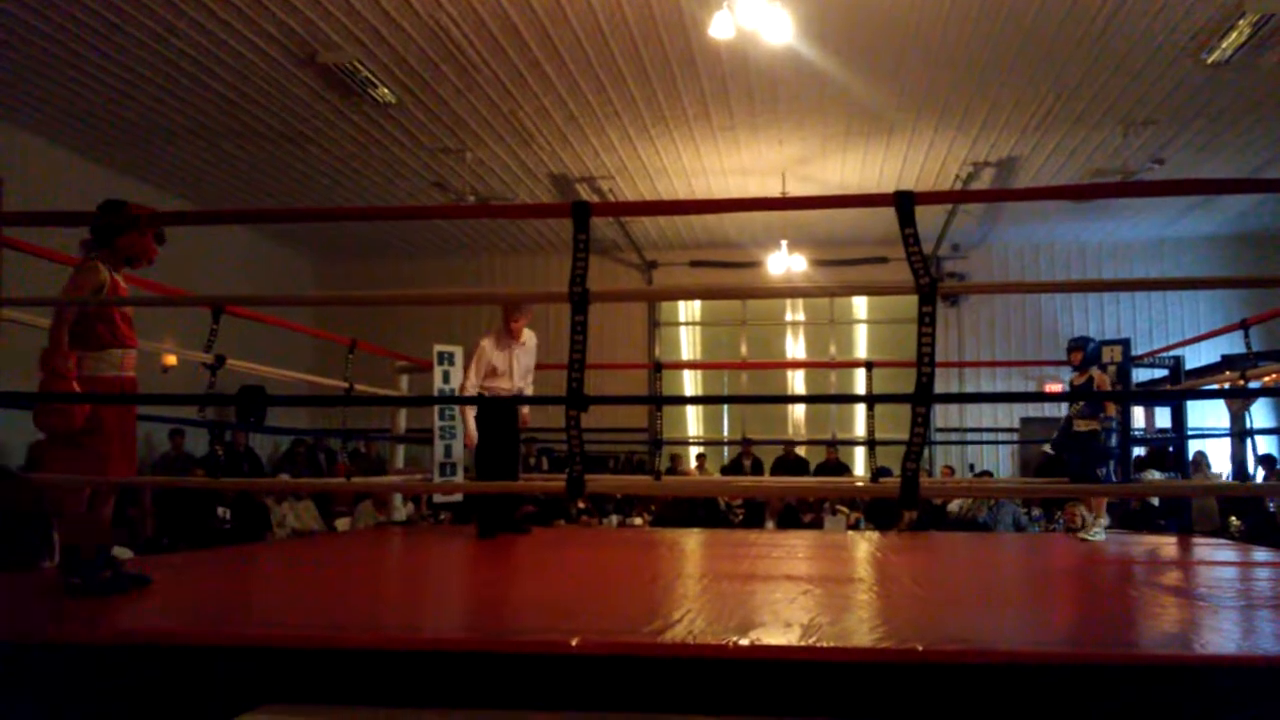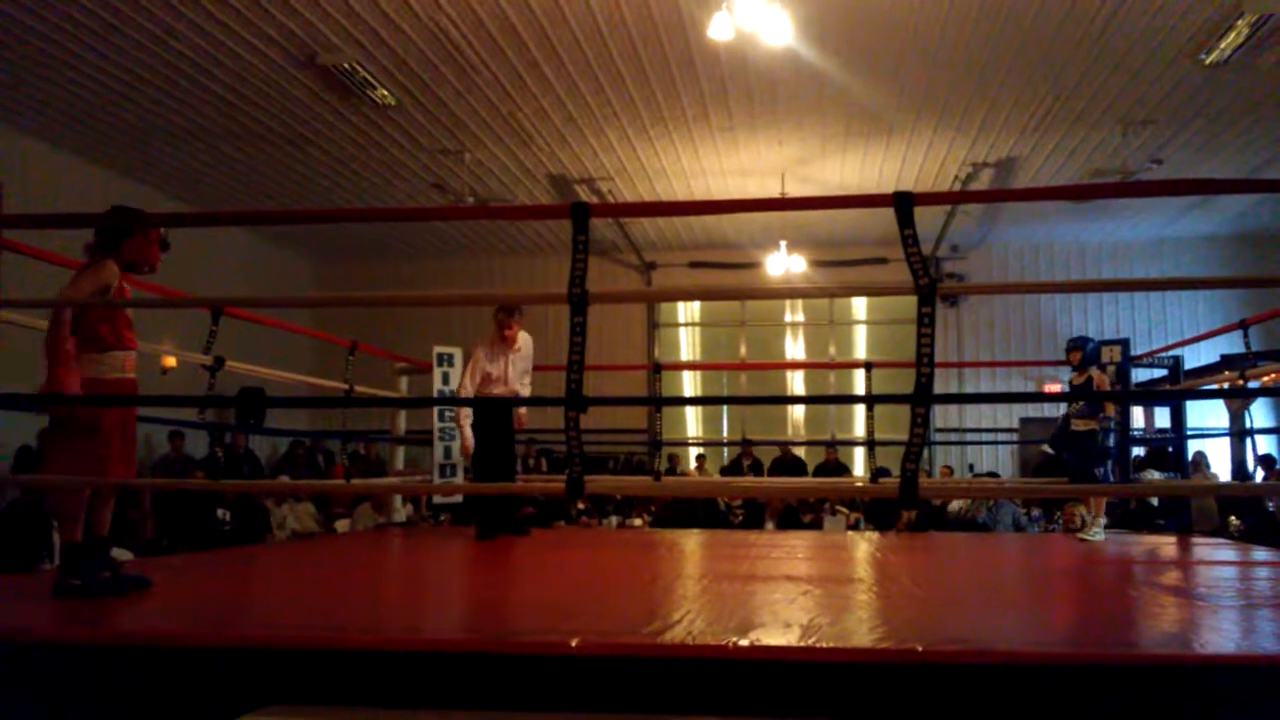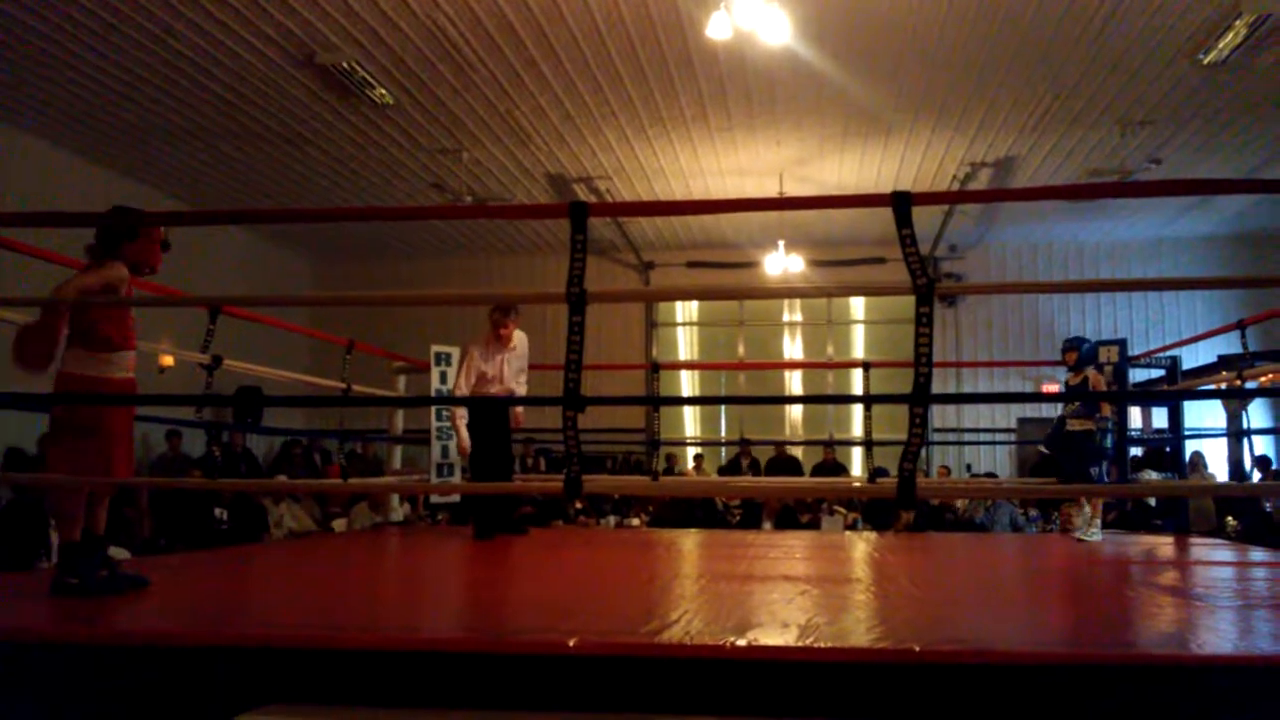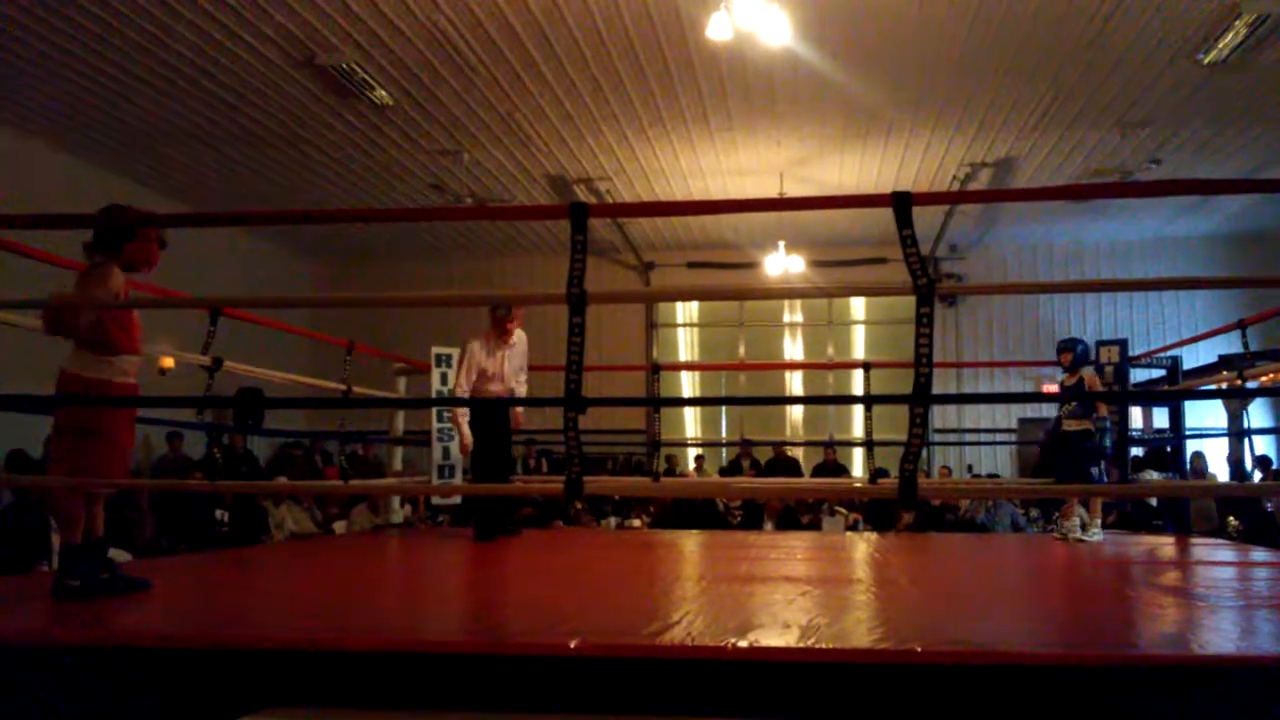
dt=0.2s
person 1, frame 1
left shoulder: (115, 277)
right shoulder: (96, 270)
right elbow: (63, 321)
right wrist: (61, 377)
left hip: (115, 386)
right hip: (90, 386)
left knee: (109, 476)
right knee: (81, 475)
left ankle: (99, 562)
right ankle: (73, 567)
person 1, frame 2
left shoulder: (118, 278)
right shoulder: (104, 270)
left elbow: (104, 330)
right elbow: (64, 304)
right wrist: (63, 364)
left hip: (114, 389)
right hip: (90, 388)
left knee: (108, 476)
right knee: (81, 475)
left ankle: (97, 563)
right ankle: (73, 569)
person 1, frame 3
left shoulder: (118, 277)
right shoulder: (114, 271)
right elbow: (66, 291)
right wrist: (52, 331)
left hip: (110, 387)
right hip: (90, 386)
left knee: (100, 475)
right knee: (80, 474)
left ankle: (94, 562)
right ankle: (70, 567)
person 1, frame 4
left shoulder: (112, 276)
right shoulder: (108, 274)
right elbow: (79, 323)
right wrist: (65, 316)
left hip: (109, 389)
right hip: (92, 387)
left knee: (97, 477)
right knee: (82, 476)
left ankle: (95, 564)
right ankle: (71, 570)
person 2, frame 1
left shoulder: (531, 339)
right shoulder: (488, 344)
right elbow: (470, 385)
left wrist: (525, 406)
right wrist: (470, 426)
left hip: (509, 405)
right hip: (486, 405)
left knee: (511, 462)
right knee: (488, 463)
left ankle: (507, 517)
right ankle: (487, 521)
person 2, frame 2
left shoulder: (527, 343)
right shoulder: (483, 352)
right elbow: (465, 392)
left wrist: (522, 408)
right wrist: (466, 434)
left hip: (504, 408)
right hip: (481, 409)
left knee: (508, 463)
right knee: (484, 466)
left ankle: (506, 518)
right ankle: (486, 523)
person 2, frame 3
left shoulder: (522, 341)
right shoulder: (477, 351)
right elbow: (460, 392)
left wrist: (518, 406)
right wrist: (462, 434)
left hip: (501, 407)
right hip: (477, 409)
left knee: (505, 462)
right knee: (482, 466)
left ankle: (505, 518)
right ankle: (483, 523)
person 2, frame 4
left shoulder: (521, 339)
right shoulder: (477, 347)
right elbow: (461, 390)
left wrist: (518, 405)
right wrist: (464, 432)
left hip: (502, 406)
right hip: (478, 408)
left knee: (504, 464)
right knee: (483, 466)
left ankle: (502, 520)
right ankle: (484, 525)
person 3, frame 1
left shoulder: (1099, 378)
right shoulder: (1073, 380)
left elbow: (1110, 408)
left wrist: (1107, 432)
right wrist: (1061, 435)
left hip: (1095, 433)
right hip: (1077, 434)
left knee: (1098, 478)
right knee: (1079, 477)
left ankle: (1098, 525)
right ankle: (1097, 515)
person 3, frame 2
left shoulder: (1099, 378)
right shoulder: (1073, 380)
left elbow: (1109, 408)
left wrist: (1106, 433)
right wrist: (1061, 433)
left hip: (1093, 433)
right hip: (1074, 434)
left knee: (1097, 478)
right knee: (1078, 477)
left ankle: (1098, 525)
right ankle: (1094, 516)
person 3, frame 3
left shoulder: (1095, 378)
right shoulder: (1068, 381)
left elbow: (1105, 408)
left wrist: (1102, 433)
right wrist: (1057, 434)
left hip: (1089, 433)
right hip: (1069, 434)
left knee: (1093, 478)
right knee: (1068, 476)
left ankle: (1095, 525)
right ankle: (1087, 510)
person 3, frame 4
left shoulder: (1089, 379)
right shoulder: (1063, 382)
left elbow: (1102, 409)
left wrist: (1101, 434)
right wrist: (1052, 435)
left hip: (1085, 434)
right hip: (1066, 435)
left knee: (1091, 479)
right knee: (1067, 479)
left ankle: (1095, 526)
right ankle: (1071, 523)
